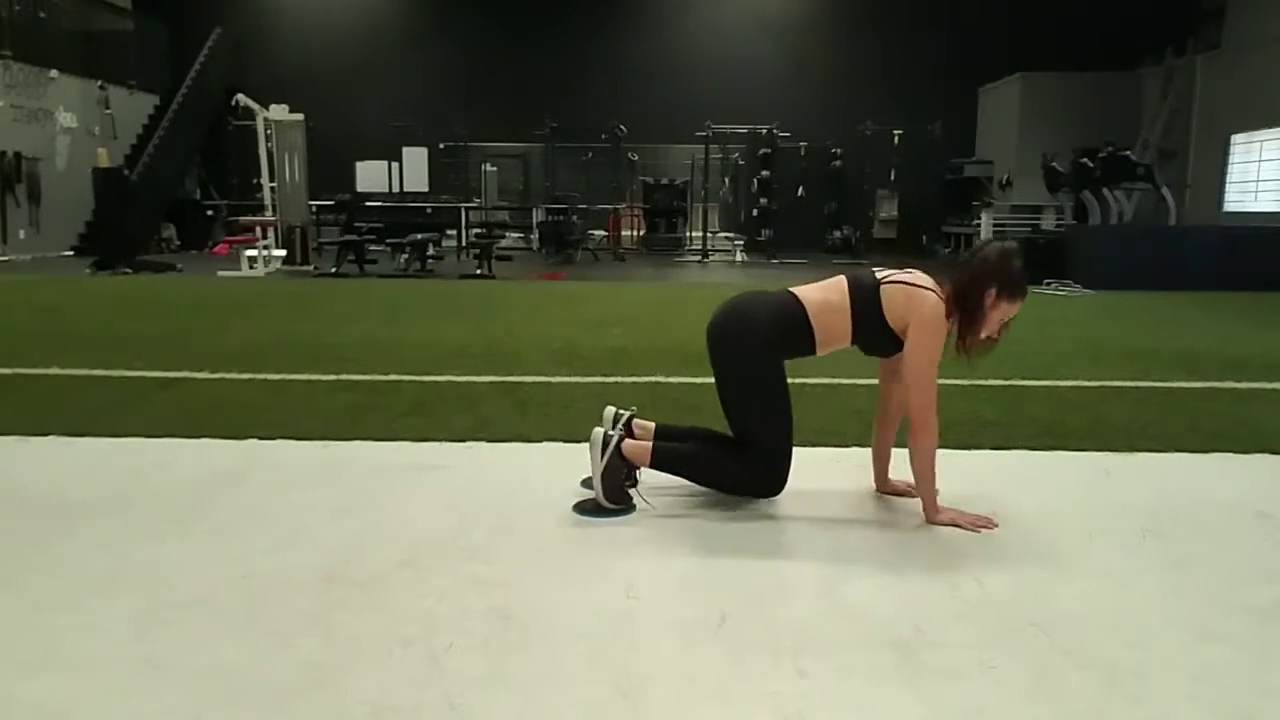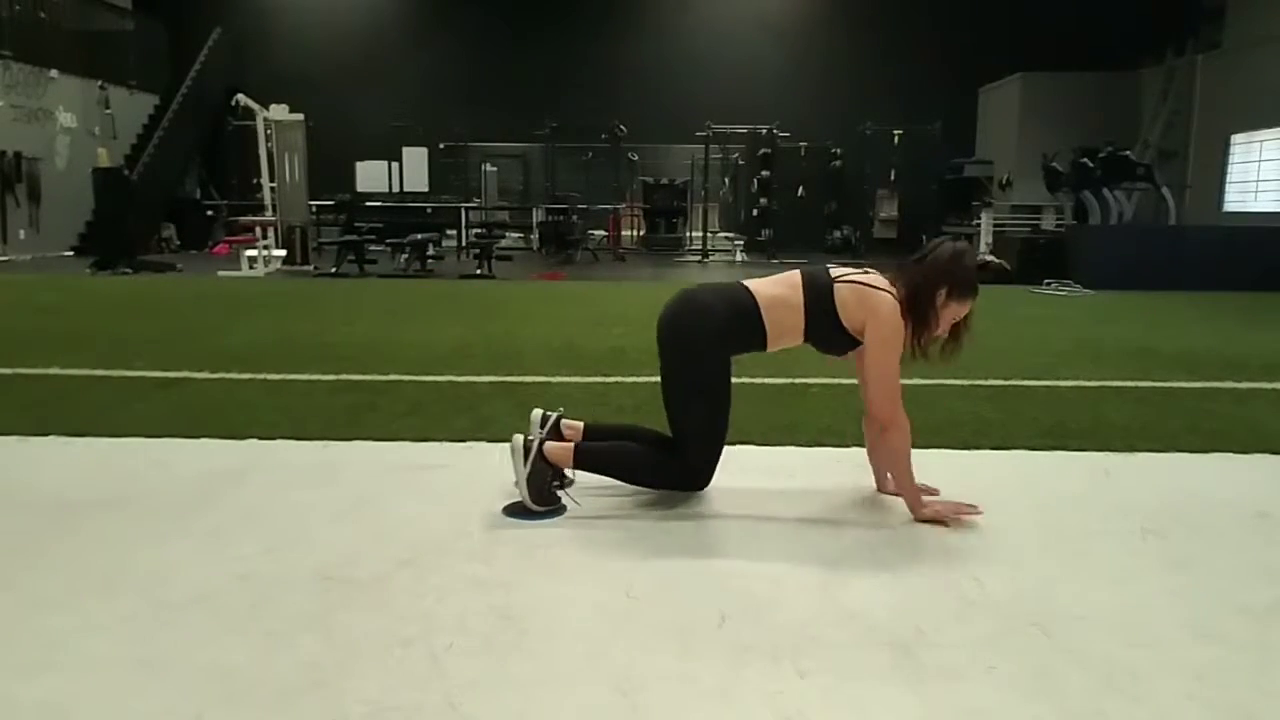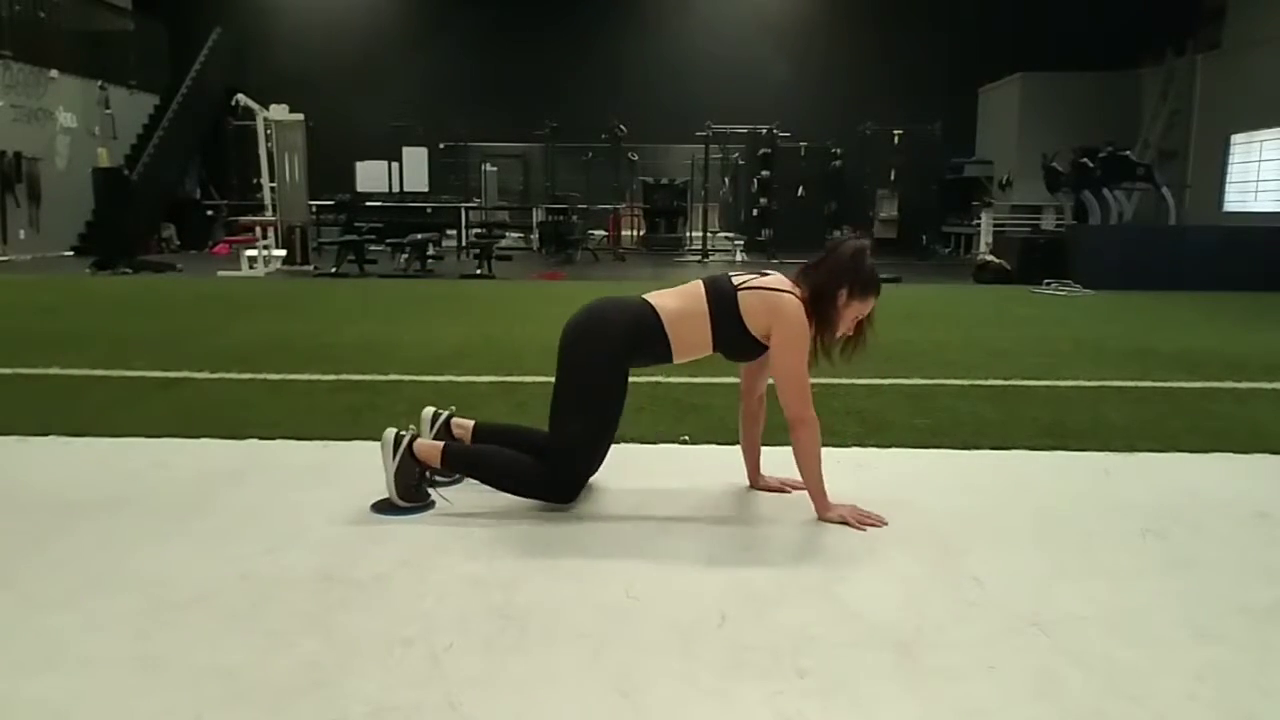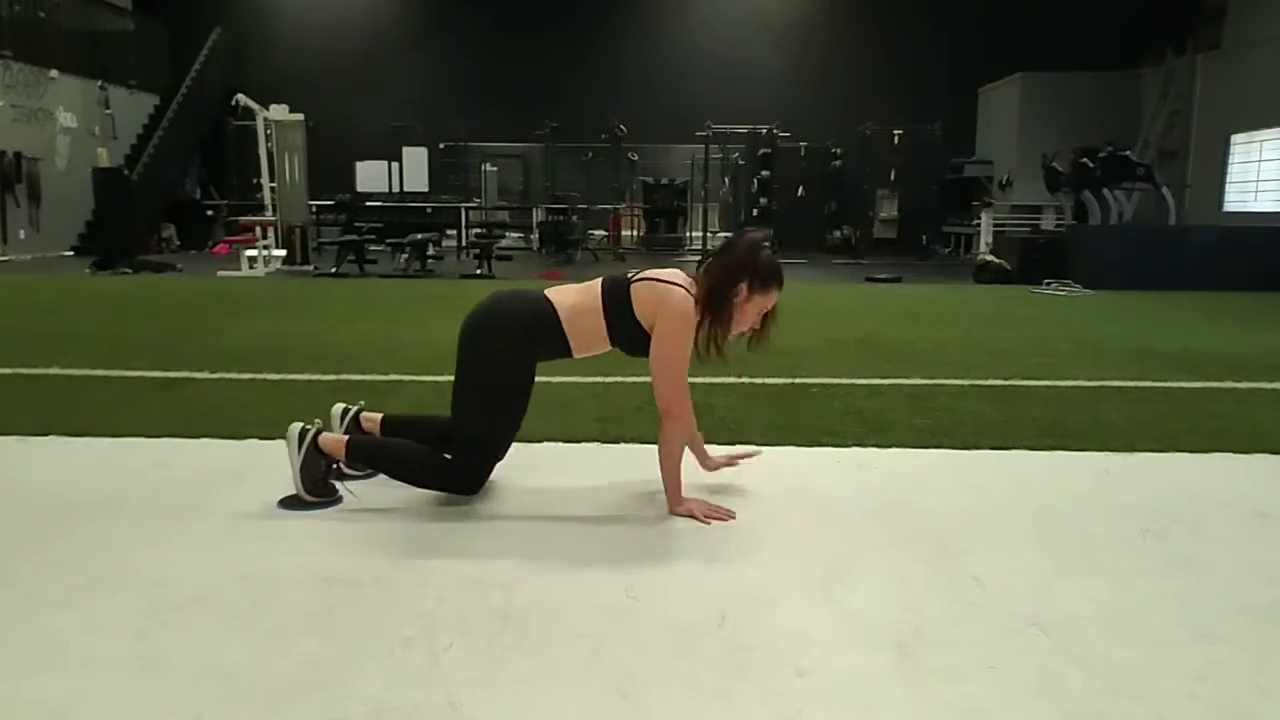
dt=0.4s
person 1, frame 1
left shoulder: (916, 297)
right shoulder: (931, 310)
left elbow: (892, 397)
right elbow: (922, 419)
left wrist: (882, 478)
right wrist: (932, 507)
left hip: (747, 324)
right hip: (750, 334)
left knee: (758, 452)
right knee: (766, 477)
left ankle: (630, 428)
right ankle: (625, 449)
person 1, frame 2
left shoulder: (877, 299)
right shoulder: (884, 310)
left elbow: (883, 401)
right elbow: (887, 417)
left wrist: (889, 482)
right wrist: (917, 503)
left hip: (699, 318)
right hip: (699, 326)
left knee: (690, 450)
right knee: (691, 471)
left ankle: (559, 429)
right ankle: (546, 452)
person 1, frame 3
left shoulder: (777, 296)
right shoulder: (790, 312)
left elbow: (753, 393)
right elbow: (801, 418)
left wrist: (754, 470)
right wrist: (824, 505)
left hip: (606, 331)
right hip: (605, 341)
left knee: (572, 454)
right knee: (561, 482)
left ankle: (449, 427)
right ankle: (417, 449)
person 1, frame 4
left shoulder: (683, 295)
right shoulder: (678, 306)
left elbow: (672, 401)
right elbow: (673, 412)
left wrist: (703, 456)
right wrist: (678, 498)
left hip: (514, 329)
right hip: (502, 334)
left knee: (483, 444)
right knee: (466, 474)
left ankle: (362, 422)
right ankle: (322, 443)
